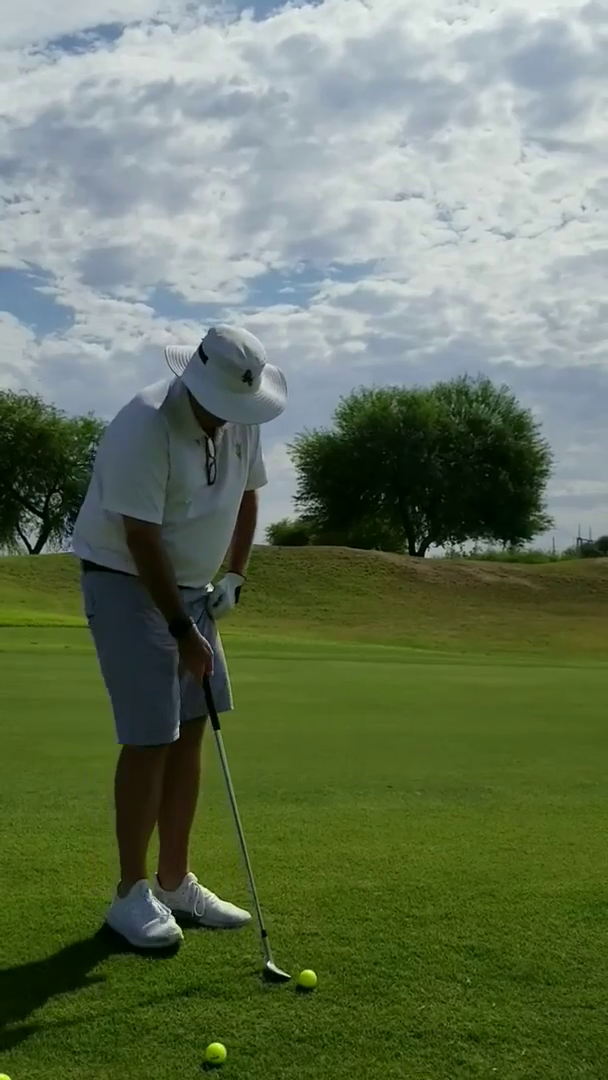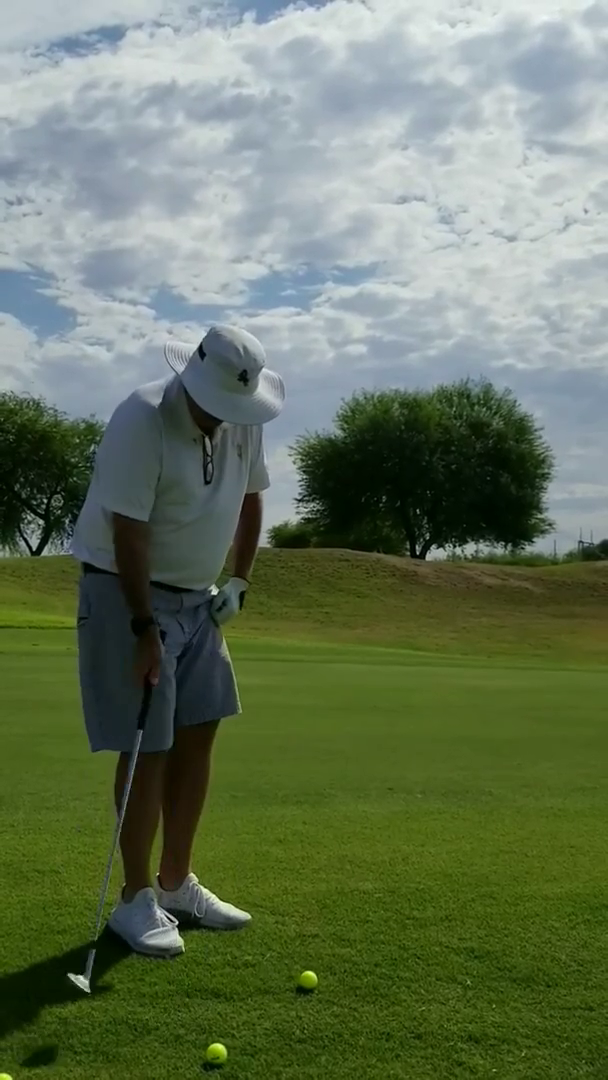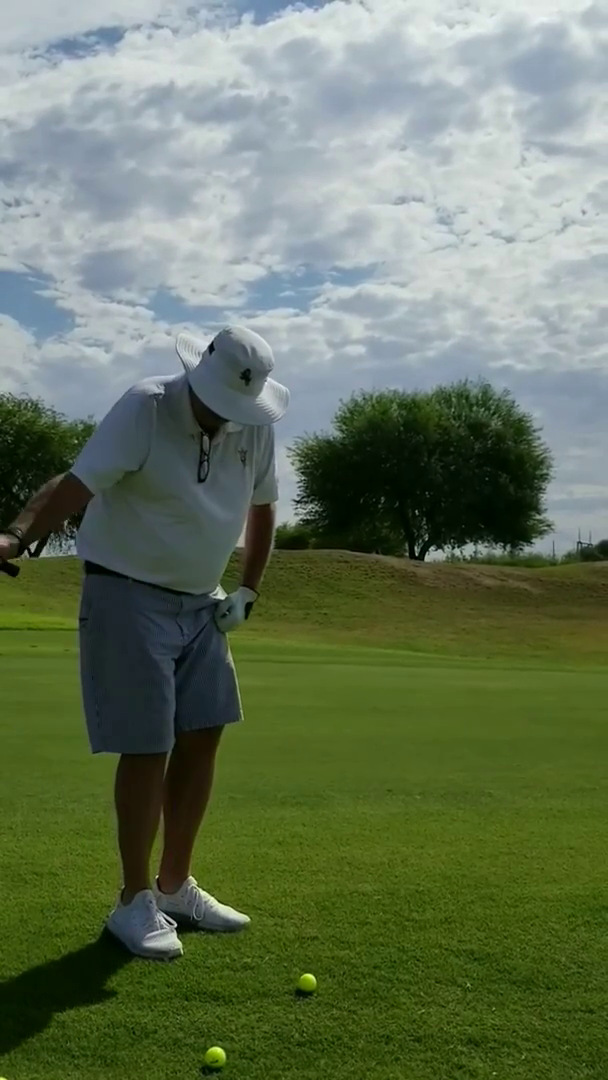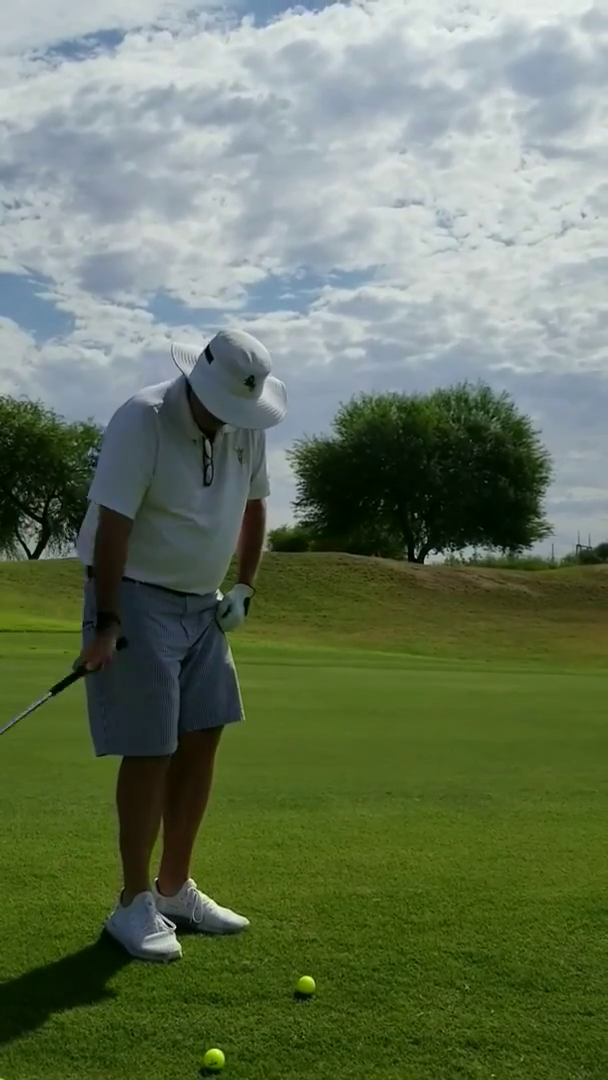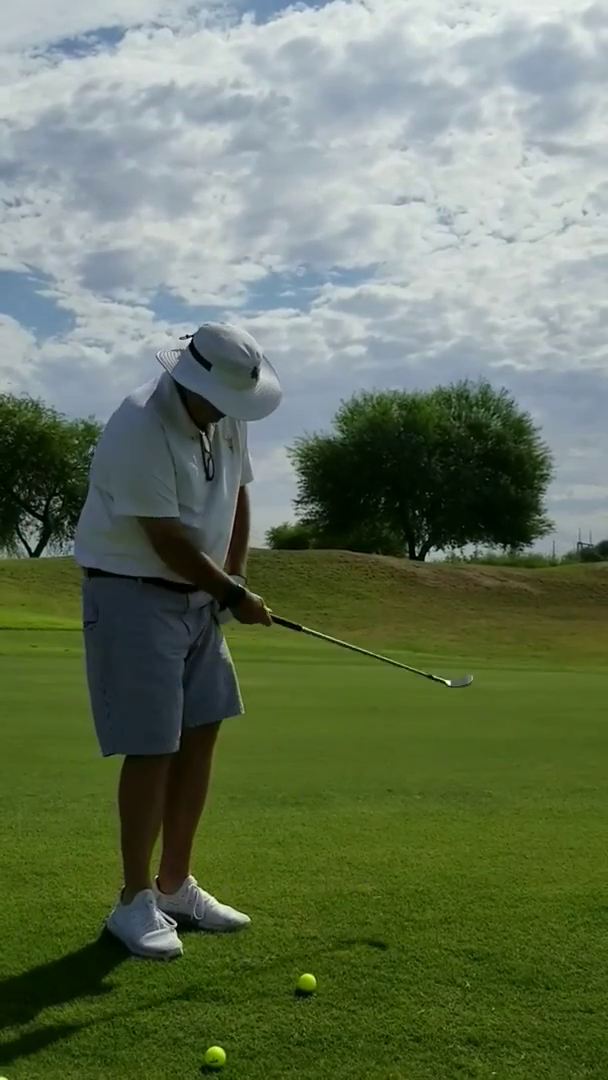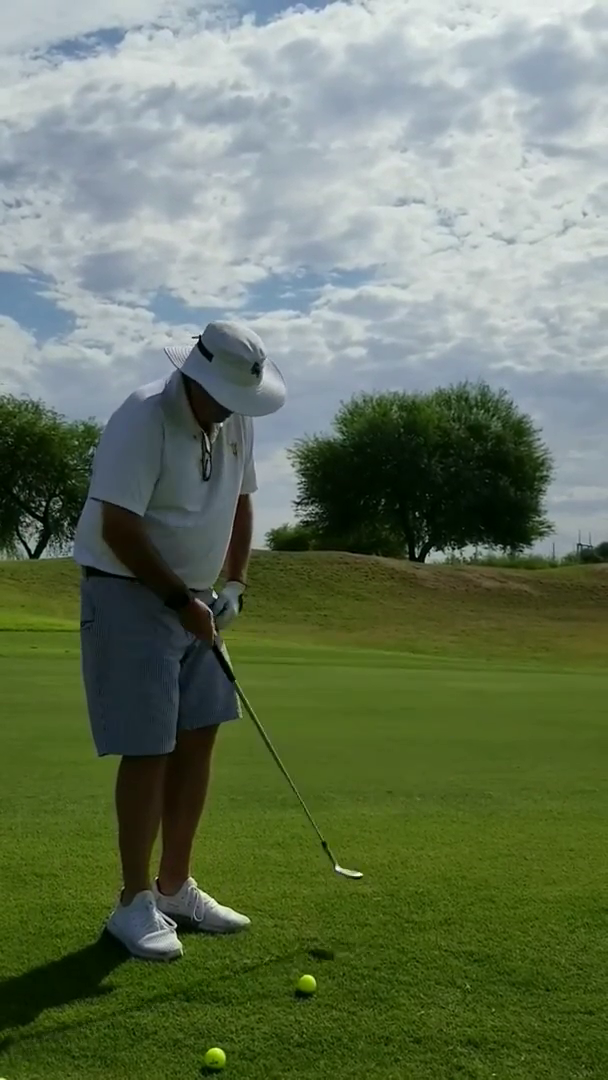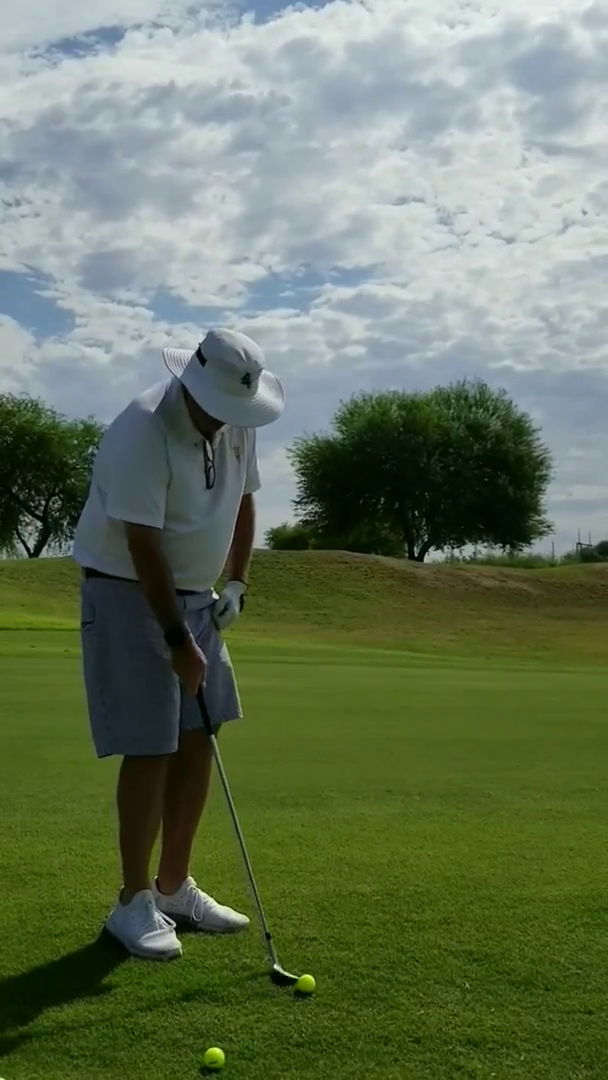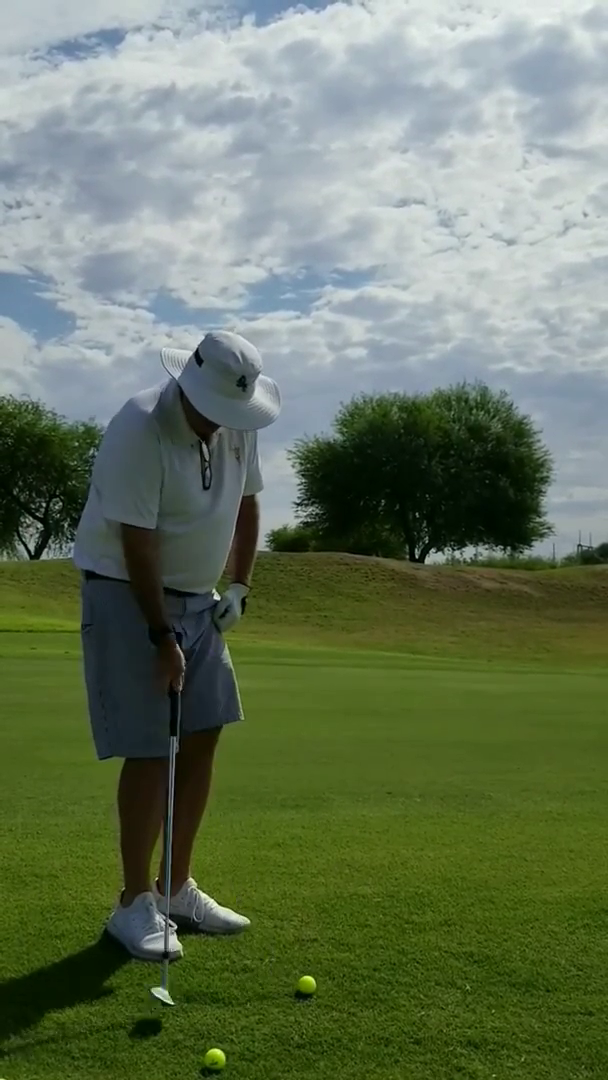
dt=0.5s
person 1, frame 1
left shoulder: (242, 418)
right shoulder: (144, 425)
left elbow: (246, 494)
right elbow: (143, 540)
left wrist: (233, 578)
right wrist: (184, 631)
left hip: (189, 589)
right hip: (127, 586)
left knee: (188, 734)
right knee: (150, 739)
left ankle: (175, 883)
right ankle: (132, 893)
person 1, frame 2
left shoulder: (242, 420)
right shoulder: (140, 421)
left elbow: (250, 498)
right elbow: (127, 535)
left wrist: (239, 582)
right wrist: (146, 630)
left hip: (196, 595)
right hip: (127, 594)
left knee: (197, 734)
right knee: (147, 746)
left ankle: (176, 884)
right ankle: (136, 898)
person 1, frame 3
left shoulder: (255, 427)
right shoulder: (141, 410)
left elbow: (262, 508)
right elbow: (76, 484)
left wrist: (248, 591)
left hip: (200, 601)
right hip: (128, 595)
left knee: (202, 739)
right knee: (146, 750)
left ankle: (175, 886)
right ankle: (134, 900)
person 1, frame 4
left shoulder: (247, 427)
right shoulder: (142, 420)
left elbow: (253, 504)
right elbow: (112, 526)
left wrist: (244, 588)
right wrist: (103, 623)
left hip: (202, 602)
right hip: (136, 600)
left knee: (201, 740)
right knee: (150, 752)
left ankle: (176, 888)
right ankle: (133, 903)
person 1, frame 5
left shoulder: (227, 417)
right shoulder: (139, 427)
left elbow: (237, 496)
right elbow: (168, 540)
left wrist: (233, 580)
right wrist: (236, 595)
left hip: (195, 595)
right hip: (132, 595)
left knee: (200, 737)
right knee: (152, 748)
left ankle: (175, 885)
right ankle: (135, 900)
person 1, frame 6
left shoulder: (234, 421)
right shoulder: (140, 421)
left elbow: (239, 503)
right elbow: (117, 529)
left wrist: (234, 585)
right wrist: (180, 600)
left hip: (193, 601)
right hip: (129, 597)
left knee: (197, 741)
right knee: (148, 750)
left ankle: (175, 888)
right ankle: (134, 902)
person 1, frame 7
left shoulder: (237, 423)
right shoulder: (141, 431)
left elbow: (242, 501)
right elbow: (144, 546)
left wrist: (236, 585)
right wrist: (178, 639)
left hip: (194, 597)
right hip: (127, 595)
left knee: (198, 741)
right knee: (149, 750)
left ankle: (174, 887)
right ankle: (134, 901)
person 1, frame 8
left shoulder: (237, 424)
right shoulder: (137, 430)
left elbow: (246, 503)
right elbow: (136, 545)
left wrist: (240, 587)
right wrist: (163, 639)
left hip: (196, 600)
right hip: (129, 600)
left knee: (201, 742)
right knee: (150, 752)
left ankle: (177, 890)
right ankle: (135, 903)
